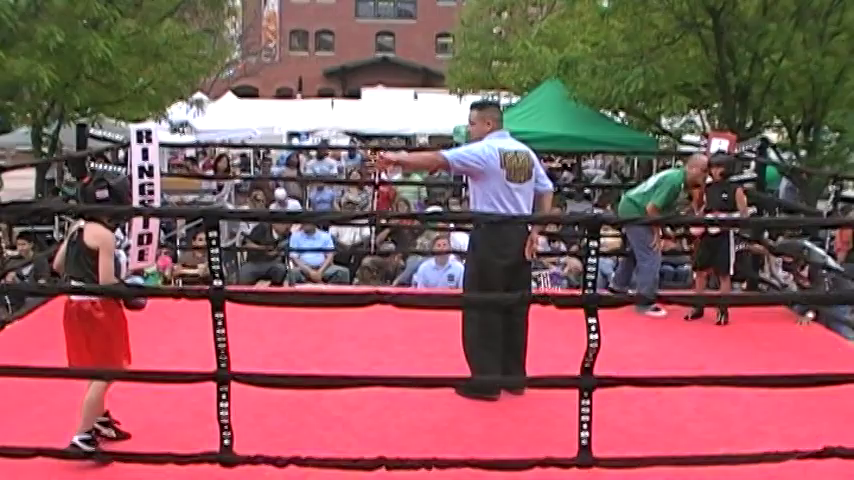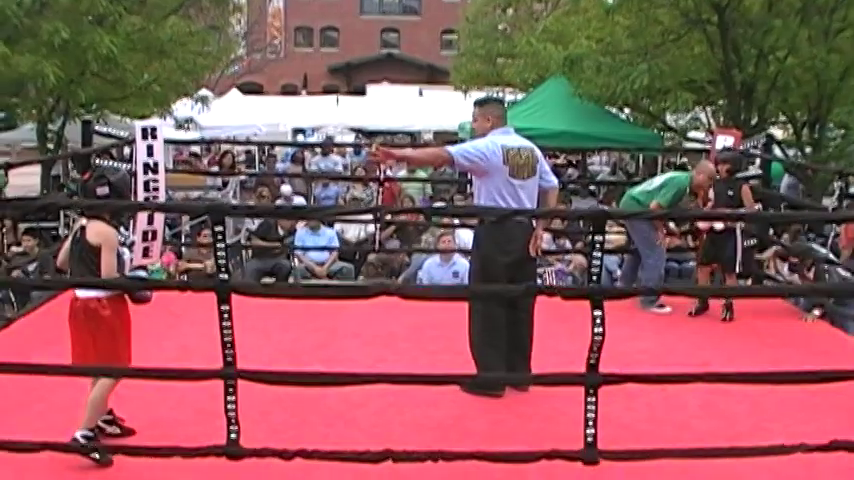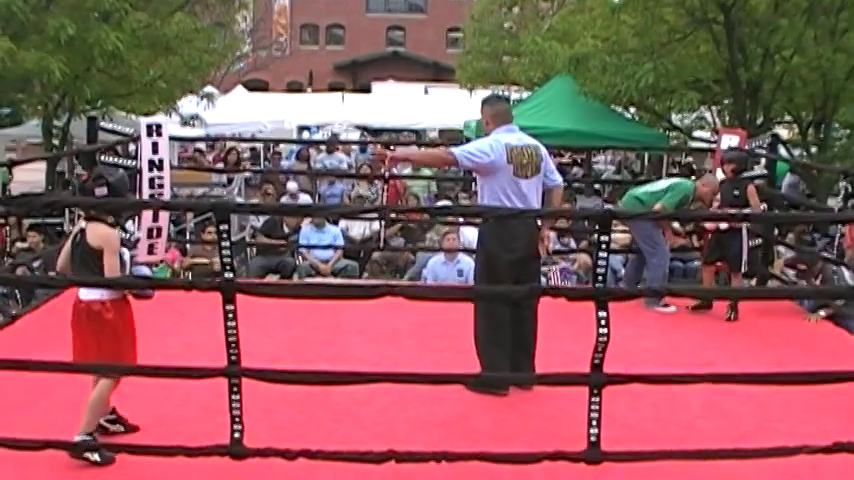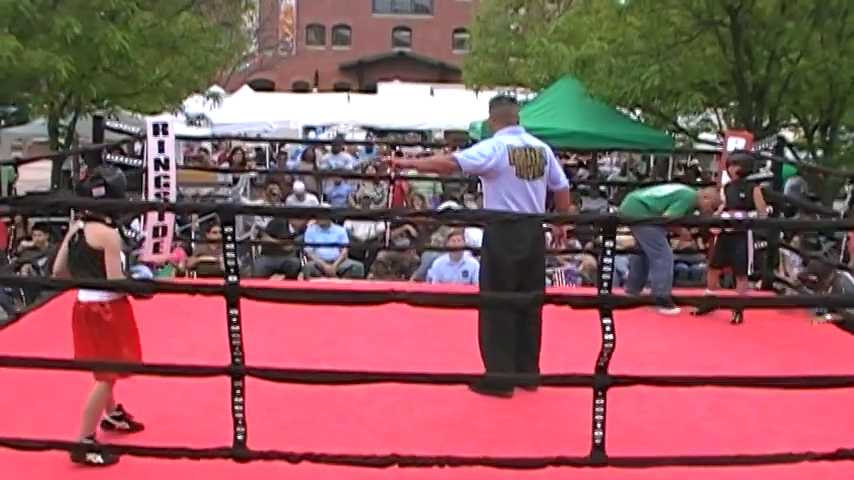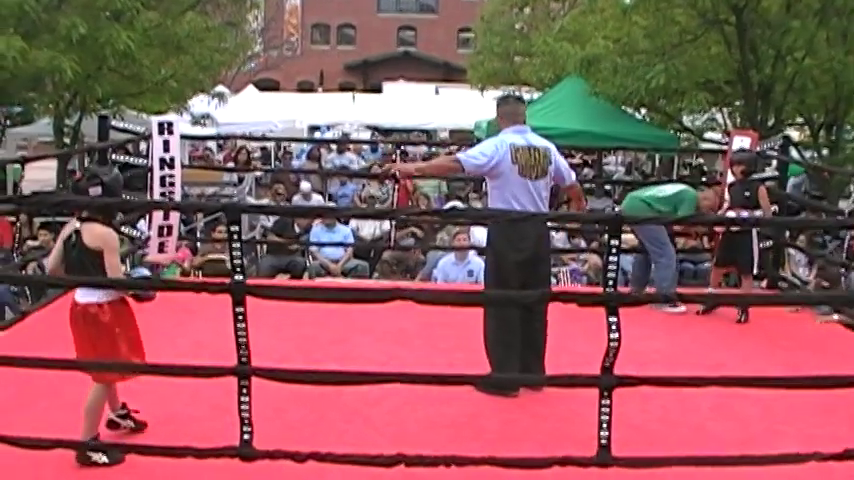
dt=0.1s
person 1, frame 1
left shoulder: (483, 151)
right shoulder: (526, 152)
left elbow: (438, 160)
right elbow: (546, 193)
left wrist: (395, 159)
right wrist: (535, 231)
left hip: (490, 236)
right hip: (519, 235)
left knee: (482, 309)
right knee: (515, 308)
left ankle: (486, 380)
right ankle: (514, 376)
person 1, frame 2
left shoulder: (486, 148)
right shoulder: (531, 149)
left elbow: (443, 156)
right elbow: (551, 188)
left wrist: (398, 155)
right wrist: (541, 228)
left hip: (495, 233)
right hip: (524, 232)
left knee: (487, 305)
right knee: (520, 304)
left ankle: (491, 377)
right ankle: (518, 373)
person 1, frame 3
left shoulder: (490, 146)
right shoulder: (536, 147)
left elbow: (447, 156)
right elbow: (555, 188)
left wrist: (404, 156)
right wrist: (547, 228)
left hip: (499, 231)
right hip: (529, 230)
left knee: (492, 303)
right knee: (525, 302)
left ankle: (495, 376)
right ankle: (523, 372)
person 1, frame 4
left shoulder: (493, 148)
right shoulder: (542, 149)
left elbow: (451, 162)
right elbow: (562, 189)
left wrist: (408, 163)
right wrist: (560, 225)
left hip: (503, 233)
right hip: (534, 232)
left knee: (496, 305)
right knee: (529, 304)
left ankle: (499, 378)
right ankle: (527, 373)
person 1, frame 5
left shoulder: (496, 146)
right shoulder: (546, 148)
left elbow: (455, 163)
right elbow: (569, 180)
left wrist: (414, 167)
right wrist: (579, 204)
left hip: (507, 231)
right hip: (537, 231)
left knee: (502, 304)
right knee: (534, 304)
left ankle: (504, 377)
right ankle: (532, 372)
person 2, frame 1
left shoulder: (79, 227)
right shoulder: (105, 234)
left elbow: (57, 265)
right elbow: (107, 282)
left hip: (77, 303)
right hip: (97, 308)
left knee: (95, 369)
right knee: (104, 372)
left ankle: (99, 421)
right ankle: (83, 437)
person 2, frame 2
left shoulder: (81, 225)
right shoulder: (108, 232)
left elbow: (61, 263)
right elbow: (109, 279)
left hip: (81, 302)
right hip: (102, 305)
left knee: (100, 368)
right knee: (111, 370)
left ankle: (103, 418)
right ankle: (85, 434)
person 2, frame 3
left shoulder: (80, 227)
right shoulder: (109, 233)
left elbow: (62, 267)
right elbow: (114, 280)
left hip: (84, 304)
right hip: (106, 307)
left knee: (104, 369)
right knee: (110, 372)
left ankle: (108, 418)
right ankle: (83, 438)
person 2, frame 4
left shoulder: (76, 227)
right shoulder: (109, 234)
left elbow: (58, 270)
right elbow: (117, 282)
left hip: (85, 305)
right hip: (106, 308)
left knee: (105, 369)
right knee: (107, 375)
left ankle: (113, 414)
right ankle: (84, 442)
person 2, frame 5
left shoulder: (70, 227)
right shoulder: (106, 234)
left elbow: (51, 269)
right elbow: (117, 283)
left hip: (81, 306)
right hip: (103, 310)
left knee: (107, 371)
right knee: (105, 376)
left ankle: (117, 414)
right ankle: (88, 445)
person 3, frame 1
left shoulder: (735, 190)
right shoulder: (708, 188)
left elbow: (744, 215)
left hip: (724, 236)
right hip: (706, 235)
left knee: (724, 274)
right knee: (699, 271)
left ankle: (723, 310)
right ankle: (699, 307)
person 3, frame 2
left shoulder: (742, 187)
right shoulder: (717, 184)
left elbow: (752, 211)
left hip: (731, 233)
right hip: (712, 231)
left knee: (730, 271)
right knee: (703, 266)
left ankle: (728, 306)
right ankle: (703, 301)
person 3, frame 3
left shoulder: (748, 186)
right shoulder: (723, 184)
left elbow: (757, 211)
left hip: (737, 233)
right hip: (719, 231)
left knee: (735, 271)
right knee: (707, 264)
left ankle: (733, 306)
right ankle: (706, 299)
person 3, frame 4
left shoulder: (753, 189)
right shoulder: (728, 187)
left elbow: (763, 214)
left wrist: (741, 217)
right wrist: (717, 216)
left hip: (742, 235)
right hip: (724, 234)
left knee: (741, 274)
right knee: (713, 267)
left ankle: (738, 309)
person 3, frame 5
left shoulder: (758, 188)
right shoulder: (732, 186)
left elbow: (767, 213)
left wrist: (746, 215)
right wrist: (722, 215)
left hip: (747, 234)
right hip: (729, 232)
left knee: (746, 273)
right knee: (717, 266)
left ankle: (743, 308)
right ankle: (712, 301)
person 4, frame 1
left shoulder: (681, 180)
right shoulder: (675, 180)
left elbow: (663, 207)
right elbow: (651, 208)
right wrist: (656, 233)
left hip: (630, 208)
right hip: (634, 211)
left knee: (634, 250)
right knee: (650, 257)
left ankle: (617, 286)
right ankle: (645, 304)
person 4, frame 2
left shoulder: (683, 179)
right shoulder: (681, 183)
right elbow: (655, 206)
right wrist: (661, 230)
left hip: (632, 203)
right hip: (636, 207)
left knee: (639, 248)
right knee: (655, 254)
left ankle: (625, 285)
right ankle: (650, 301)
person 4, frame 3
left shoulder: (685, 185)
right shoulder: (686, 190)
right elbow: (658, 209)
right wrist: (668, 229)
left hip: (631, 203)
right hip: (637, 208)
left knee: (642, 248)
right knee: (659, 254)
left ankle: (628, 287)
right ankle: (655, 300)
person 4, frame 4
left shoulder: (686, 193)
right shoulder: (690, 197)
right elbow: (667, 218)
right wrist: (681, 232)
left hip: (631, 205)
right hip: (639, 211)
left knee: (644, 250)
right knee: (663, 255)
left ankle: (632, 290)
right ankle: (661, 302)
person 4, frame 5
left shoulder: (683, 193)
right shoulder: (691, 197)
right hip: (641, 210)
left knee: (647, 248)
right knee: (665, 254)
left ankle: (636, 289)
right ankle: (667, 301)
